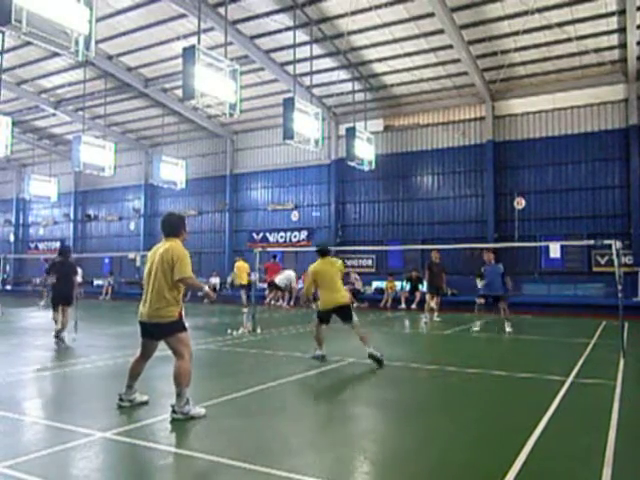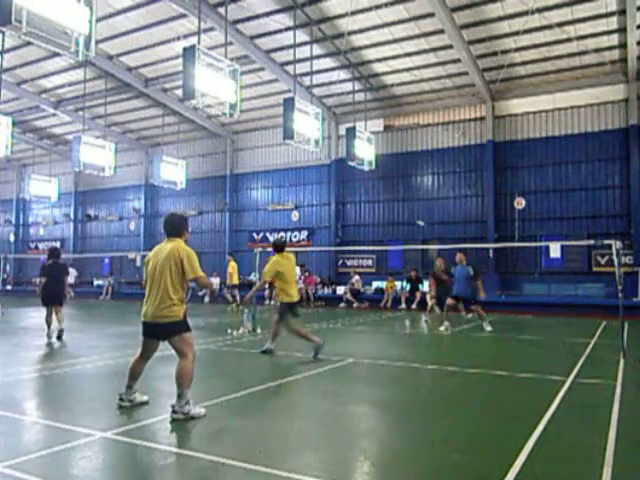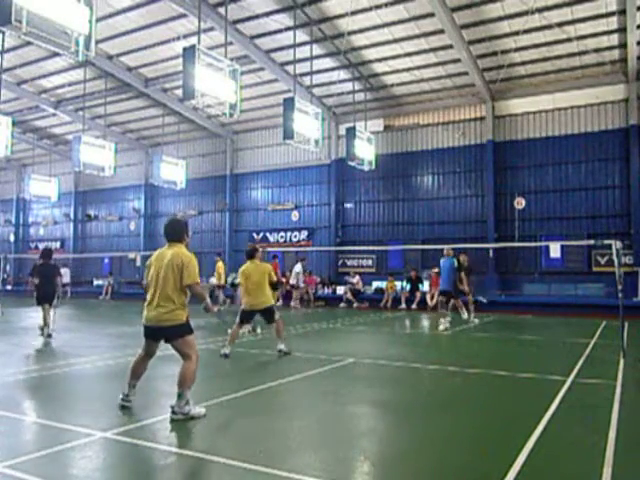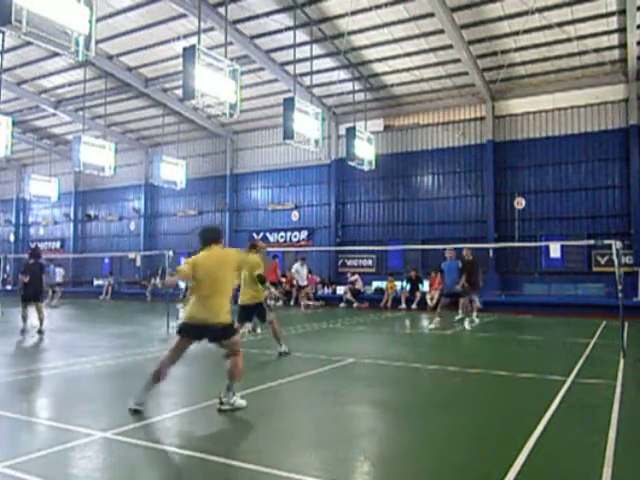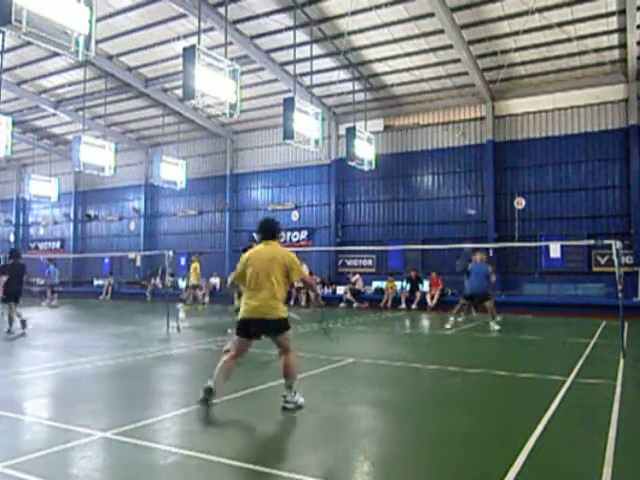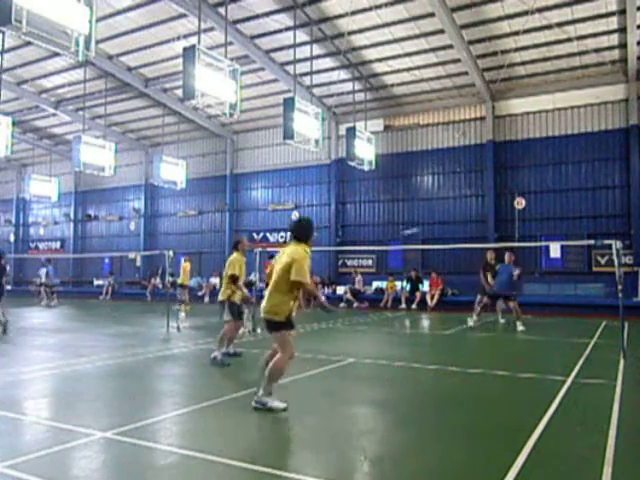
dt=0.4s
person 1, frame 1
left shoulder: (155, 249)
right shoulder: (178, 250)
right elbow: (186, 280)
right wrist: (204, 288)
left hip: (147, 313)
right hip: (168, 314)
left knee: (144, 355)
right knee: (184, 355)
left ankle: (128, 395)
right ankle: (181, 406)
person 1, frame 2
left shoulder: (154, 251)
right shoulder: (184, 250)
right elbow: (201, 280)
right wrist: (211, 286)
left hip: (150, 314)
right hip: (172, 314)
left knee: (144, 354)
right knee: (187, 355)
left ankle: (127, 395)
right ankle: (182, 406)
person 1, frame 3
left shoulder: (156, 256)
right shoulder: (186, 256)
left elbow: (146, 285)
right elbow: (194, 288)
right wrist: (207, 301)
left hip: (151, 317)
right hip: (174, 318)
left knee: (145, 354)
right knee: (191, 357)
left ankle: (128, 394)
right ankle: (181, 406)
person 1, frame 4
left shoulder: (196, 260)
right shoulder: (231, 256)
left elbow: (178, 278)
left hip: (194, 318)
right hip: (219, 319)
left knee: (172, 356)
right knee: (236, 354)
left ankle: (141, 397)
right ankle: (229, 398)
person 1, frame 5
left shoulder: (249, 255)
right shoulder: (285, 255)
left elbow: (234, 281)
right elbow: (306, 281)
left hip: (249, 312)
right hip: (274, 312)
left knee: (233, 354)
right knee: (287, 352)
left ankle: (213, 386)
right ankle: (290, 397)
person 1, frame 6
left shoulder: (287, 251)
right shoulder: (300, 256)
left elbow: (270, 275)
right elbow: (304, 285)
right wrist: (320, 299)
left hip: (273, 307)
right hip: (277, 310)
left knee: (281, 348)
right knee: (286, 353)
left ankle: (265, 379)
right ankle: (264, 397)
